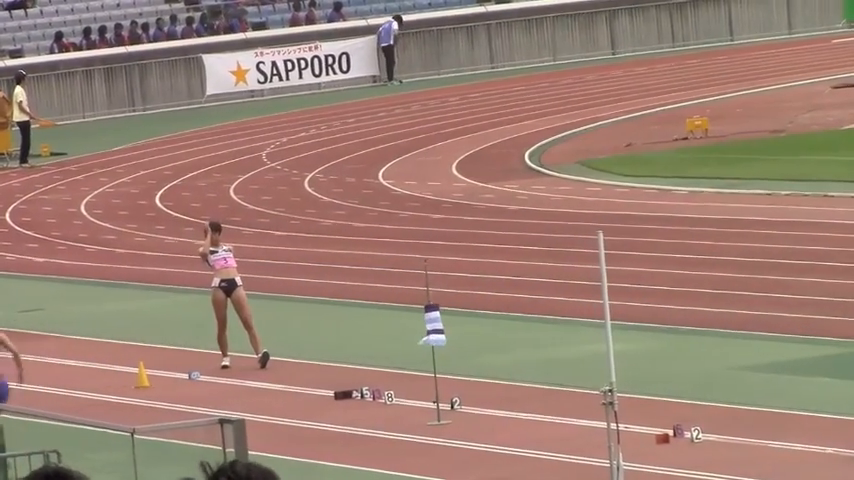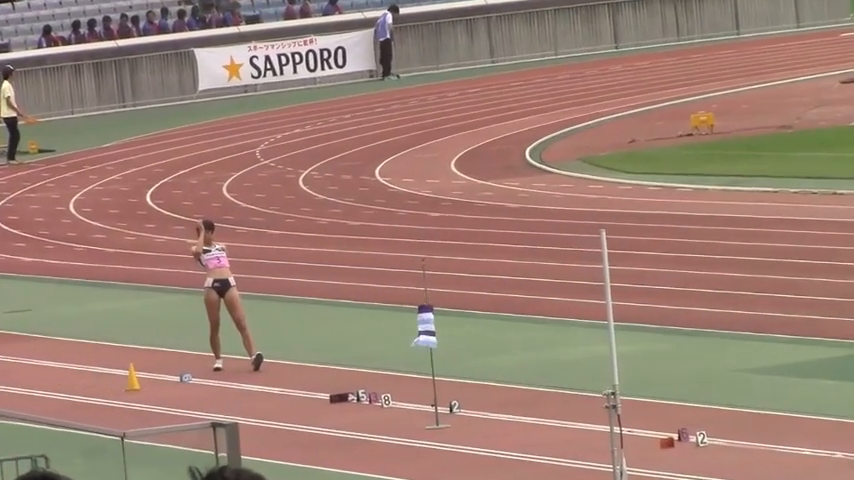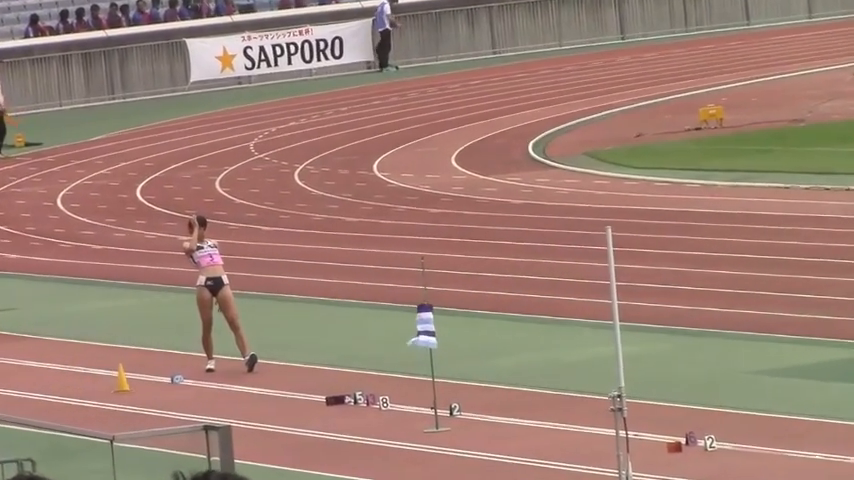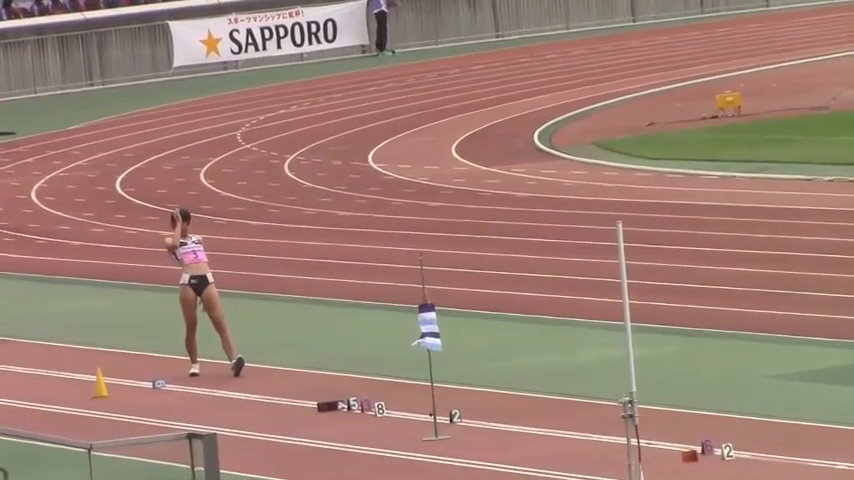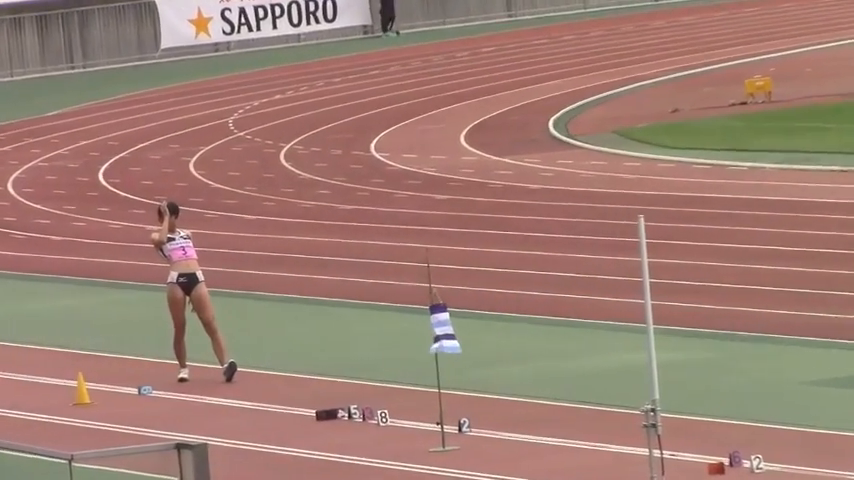
dt=0.3s
person 1, frame 1
left shoulder: (229, 248)
right shoulder: (205, 250)
right elbow: (204, 252)
right wrist: (208, 234)
left hip: (235, 283)
right hip: (219, 285)
left knee: (248, 322)
right knee: (222, 325)
left ankle: (260, 353)
right ankle: (225, 357)
person 1, frame 2
left shoulder: (221, 247)
right shoulder: (196, 249)
right elbow: (198, 251)
right wrist: (201, 232)
left hip: (228, 283)
right hip: (212, 285)
left knee: (241, 323)
right knee: (214, 326)
left ankle: (253, 355)
right ankle: (218, 359)
person 1, frame 3
left shoulder: (214, 244)
right shoulder: (188, 245)
right elbow: (191, 248)
right wrist: (195, 229)
left hip: (221, 282)
right hip: (204, 283)
left knee: (235, 323)
right knee: (207, 325)
left ankle: (247, 356)
right ankle: (210, 360)
person 1, frame 4
left shoulder: (198, 239)
right shoulder: (170, 240)
right elbow: (174, 244)
right wrist: (178, 224)
left hip: (206, 280)
right hip: (188, 282)
left knee: (220, 324)
right knee: (191, 327)
left ankle: (234, 359)
right ankle: (194, 364)
person 1, frame 5
left shoulder: (187, 234)
right shoulder: (157, 236)
right elbow: (161, 240)
right wrist: (166, 217)
left hip: (196, 278)
right hip: (176, 280)
left knee: (211, 325)
right knee: (179, 329)
right ankle: (183, 368)
